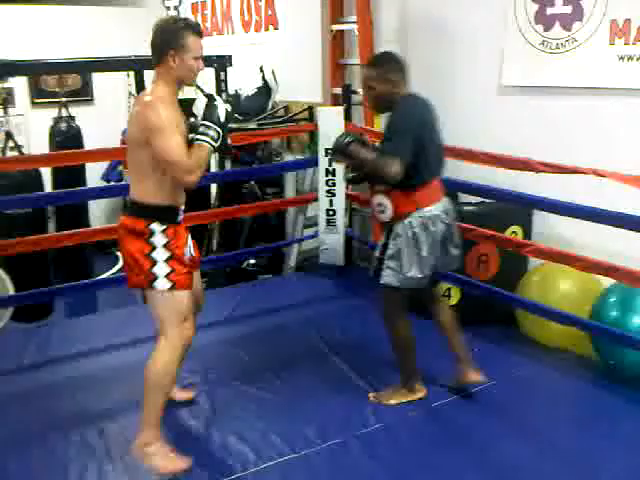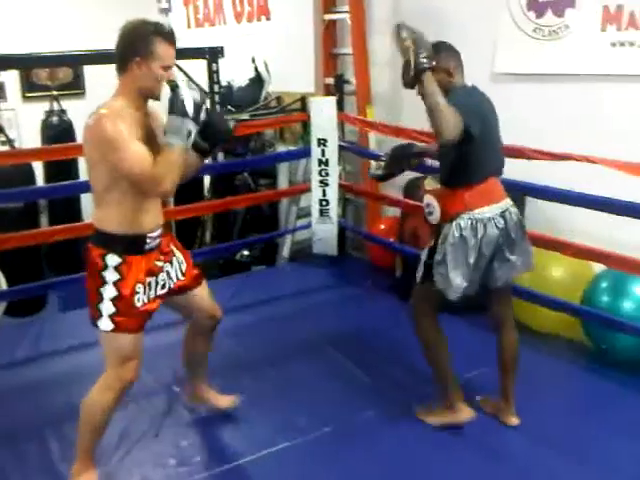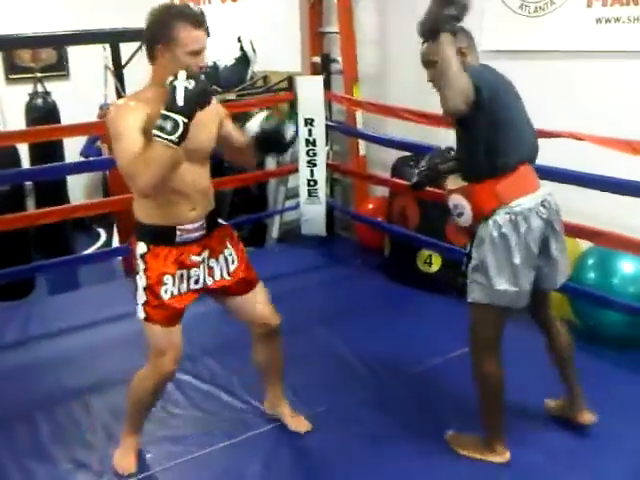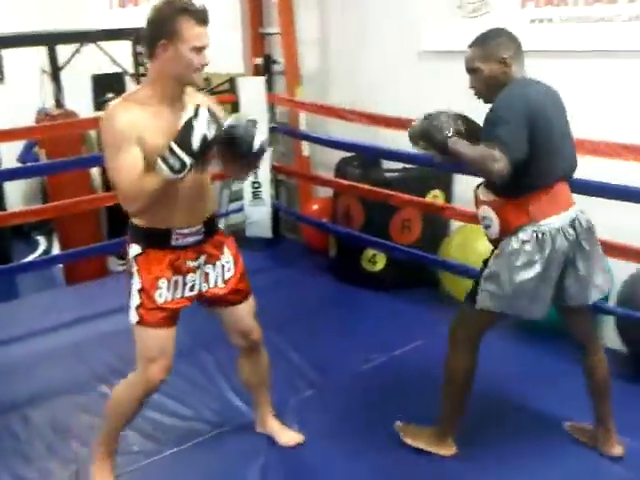
dt=0.5s
person 1, frame 1
left shoulder: (163, 102)
right shoulder: (154, 108)
right elbow: (188, 173)
left wrist: (207, 130)
right wrist: (209, 128)
left hip: (166, 223)
right hip: (152, 230)
left knee: (192, 301)
right knee: (178, 331)
left ankle: (164, 383)
right ankle: (148, 439)
person 1, frame 2
left shoulder: (148, 113)
right shoulder: (109, 123)
left elbow: (178, 171)
right elbow: (161, 183)
left wrist: (202, 139)
right wrist: (183, 124)
left hip: (158, 246)
right hip: (120, 259)
left knee: (208, 315)
right knee: (122, 371)
left ankle: (199, 389)
person 1, frame 3
left shoulder: (206, 101)
right shoulder: (127, 112)
left elbow: (240, 155)
right elbow: (145, 182)
left wrist: (263, 139)
right wrist: (174, 117)
left hip: (213, 236)
right hip: (162, 249)
left knee: (267, 322)
right knee: (165, 362)
left ankle: (276, 400)
right ankle: (129, 435)
person 1, frame 4
left shoulder: (200, 104)
right shoulder: (122, 116)
left elbow: (233, 170)
right elbow: (133, 201)
left wrist: (246, 151)
right wrist: (180, 152)
left hip: (209, 243)
right hip: (157, 253)
left knee: (250, 337)
right knee: (153, 371)
left ankle: (266, 417)
person 2, frame 1
left shoulder: (403, 116)
right shoulder: (418, 106)
left elbow: (392, 171)
left wrist: (356, 152)
right wrist: (367, 157)
left hip: (414, 221)
right hip: (436, 210)
left knee: (394, 305)
right knee: (430, 293)
left ankle: (411, 385)
right ankle: (467, 367)
person 2, frame 2
left shoulder: (462, 101)
right shoulder: (477, 100)
left elbow: (449, 134)
left wrist: (422, 76)
right wrist: (418, 155)
left hip: (470, 223)
right hip: (501, 213)
left knee: (423, 307)
right knee: (501, 313)
left ankle: (453, 403)
right ankle: (506, 404)
person 2, frame 3
left shoulder: (475, 80)
right shoulder: (494, 81)
left elbow: (454, 106)
left wrist: (442, 33)
right wrist: (451, 164)
left hip: (506, 219)
right hip: (536, 203)
left knee: (483, 334)
right knee: (541, 309)
left ankle: (493, 442)
right ankle: (577, 403)
person 2, frame 4
left shoulder: (511, 102)
right shoulder: (546, 94)
left elbow: (498, 166)
left wrist: (445, 140)
right wrist: (466, 140)
left hip: (530, 237)
right hip: (570, 222)
left knee: (465, 333)
right knee: (585, 332)
left ankle: (442, 435)
right ankle: (607, 434)
